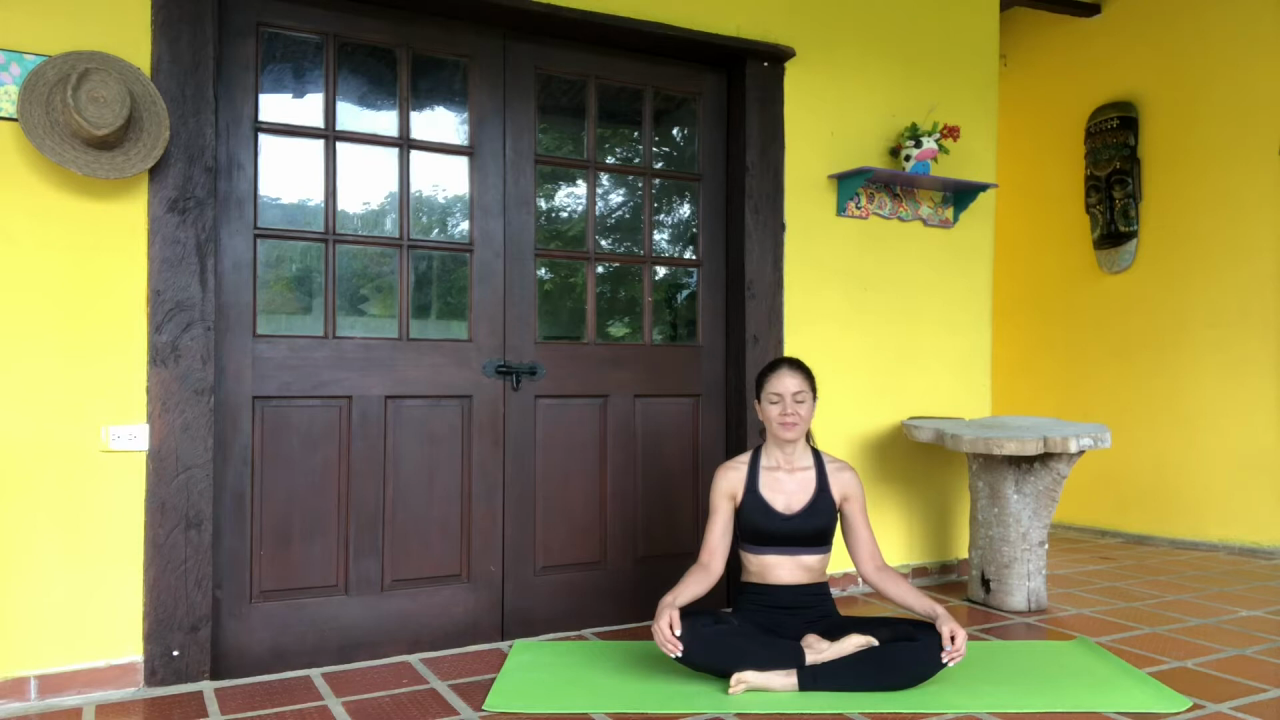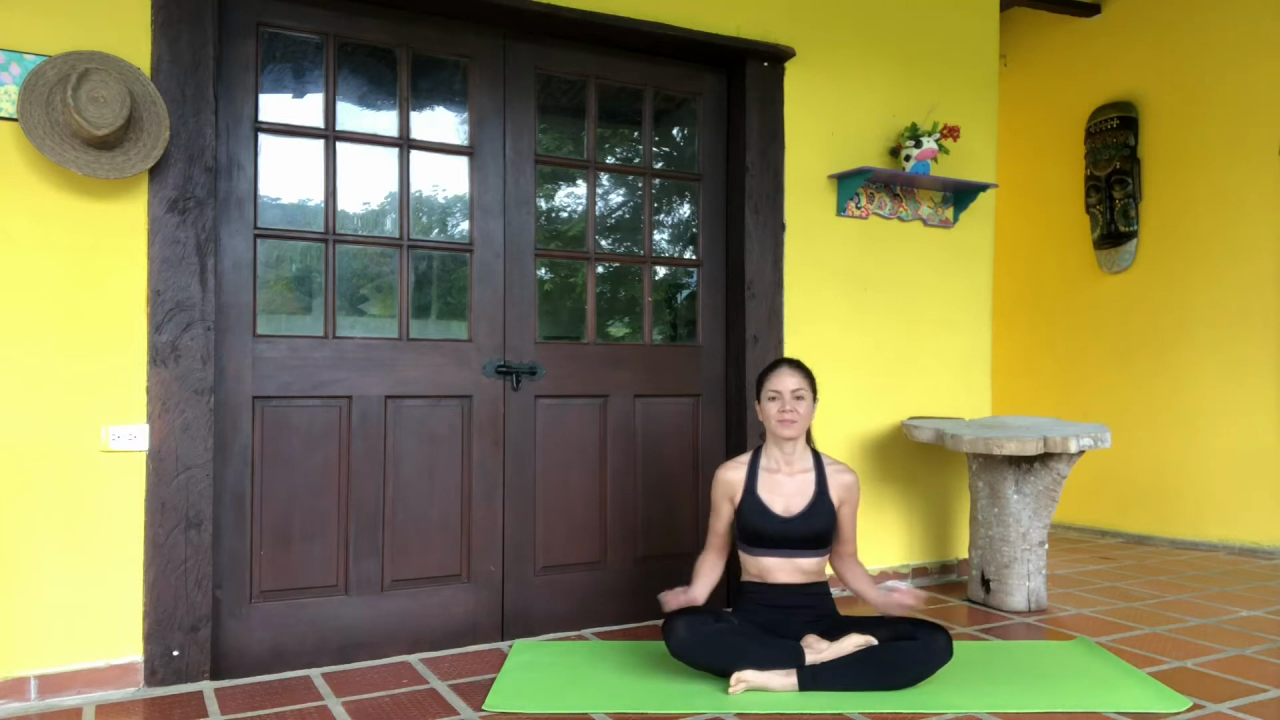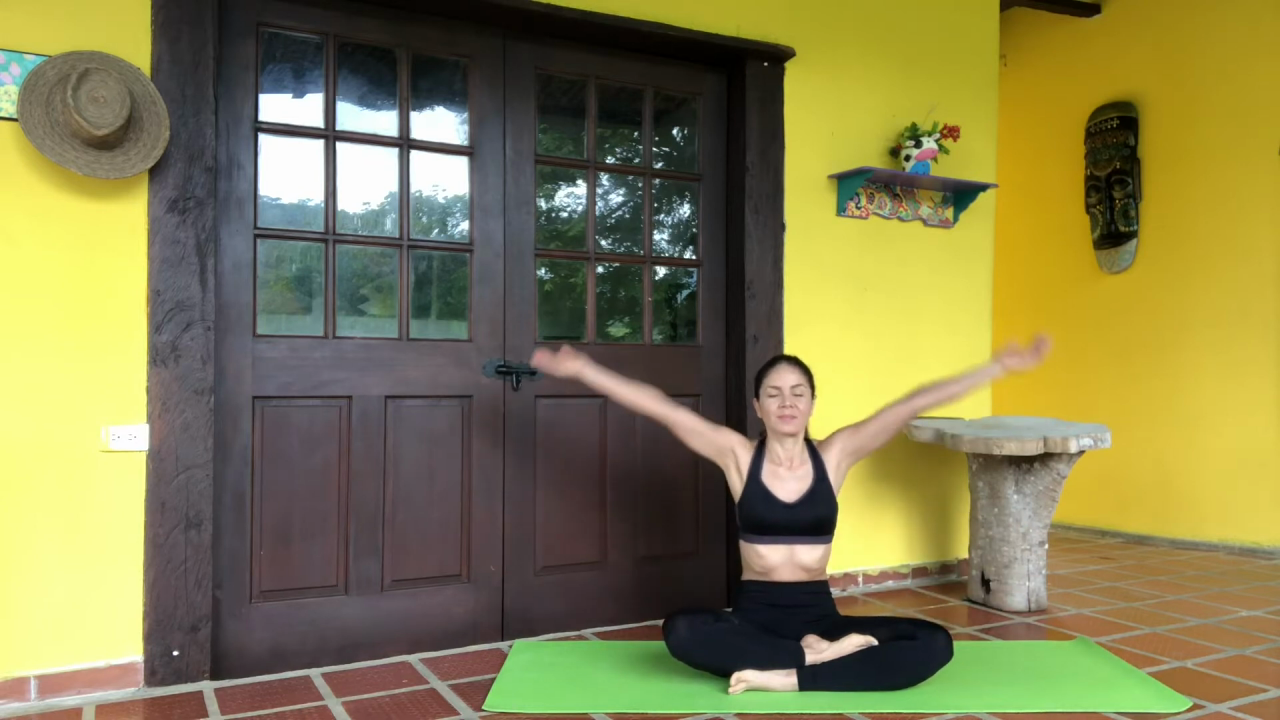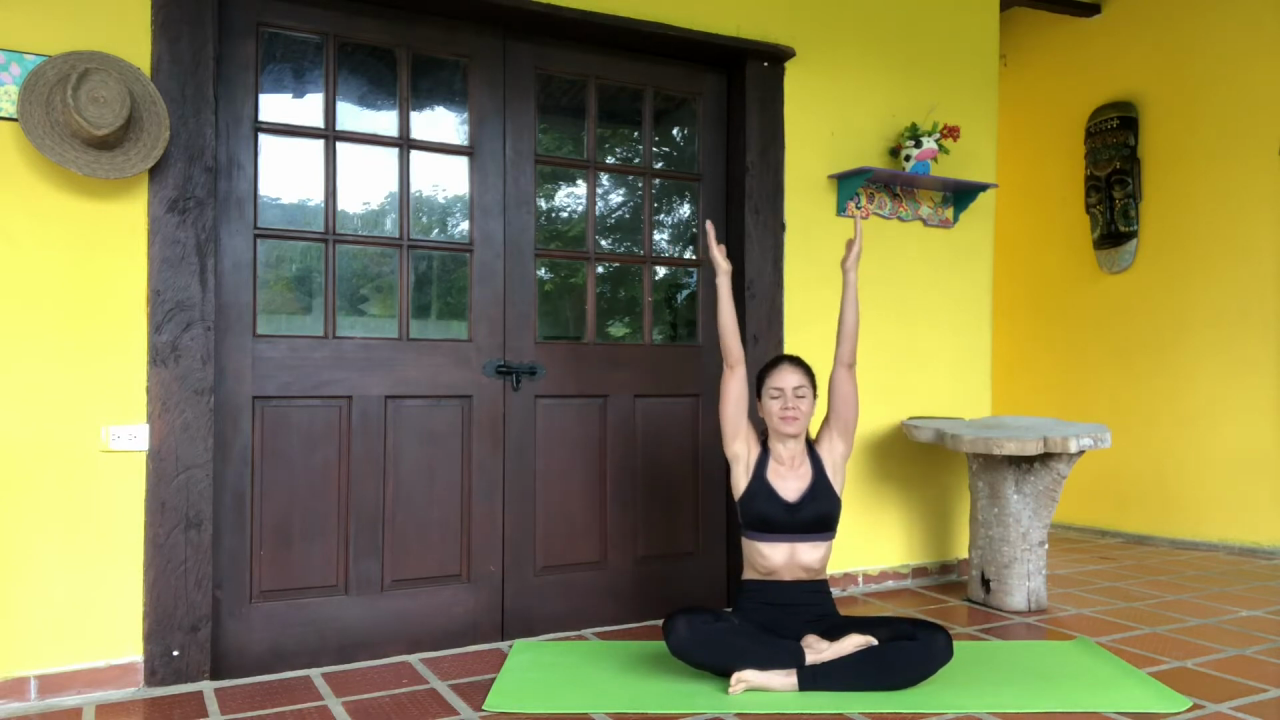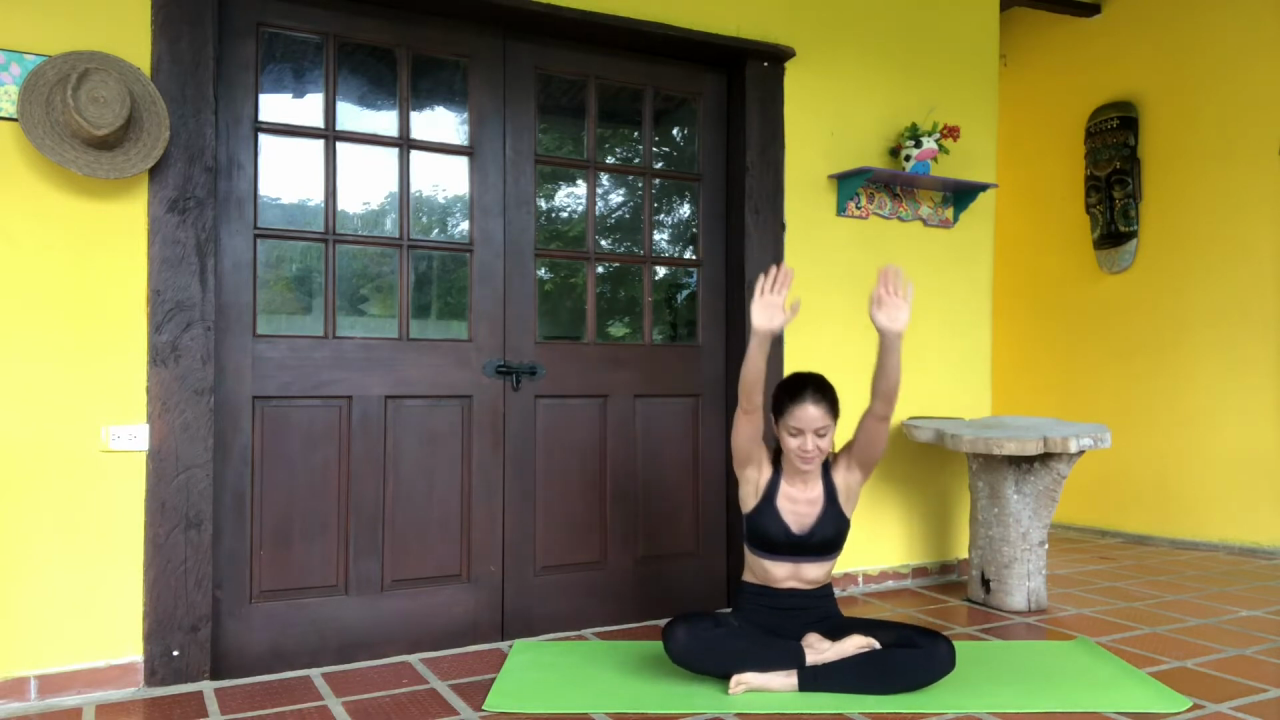
dt=1s
person 1, frame 1
left shoulder: (841, 477)
right shoulder: (732, 475)
left elbow: (873, 567)
right elbow: (709, 564)
left wrist: (937, 612)
right wrist: (670, 601)
left hip: (818, 618)
right hip: (753, 618)
left knee: (932, 645)
right knee: (685, 634)
left ankle: (788, 678)
right ankle: (816, 655)
person 1, frame 2
left shoulder: (841, 479)
right shoulder: (732, 476)
left elbow: (844, 561)
right elbow: (715, 552)
left wrist: (884, 598)
right wrist: (693, 596)
left hip: (818, 616)
right hip: (754, 616)
left knee: (934, 643)
right knee: (681, 630)
left ankle: (789, 677)
right ankle: (816, 655)
person 1, frame 3
left shoulder: (833, 456)
right shoulder: (739, 455)
left elbow: (908, 409)
right elbow: (664, 409)
left wrist: (996, 368)
right wrist: (584, 370)
left hip: (818, 609)
right hip: (753, 614)
left knee: (935, 643)
right knee: (681, 629)
left ankle: (783, 675)
right ankle: (815, 657)
person 1, frame 4
left shoulder: (829, 455)
right shoulder: (747, 456)
left elbow: (845, 363)
right elbow: (734, 364)
left wrist: (849, 274)
right wrist: (723, 277)
left hip: (819, 612)
right hip: (755, 614)
left knee: (934, 644)
right knee: (682, 629)
left ankle: (787, 675)
right ankle: (818, 657)
person 1, frame 5
left shoulder: (847, 474)
right shoulder: (756, 471)
left elbow: (880, 412)
right elbow: (748, 408)
left wrist: (889, 336)
right wrist: (761, 338)
left hip: (821, 617)
right hip: (755, 618)
left knee: (937, 654)
right knee: (682, 638)
left ankle: (788, 678)
right ankle: (816, 654)
